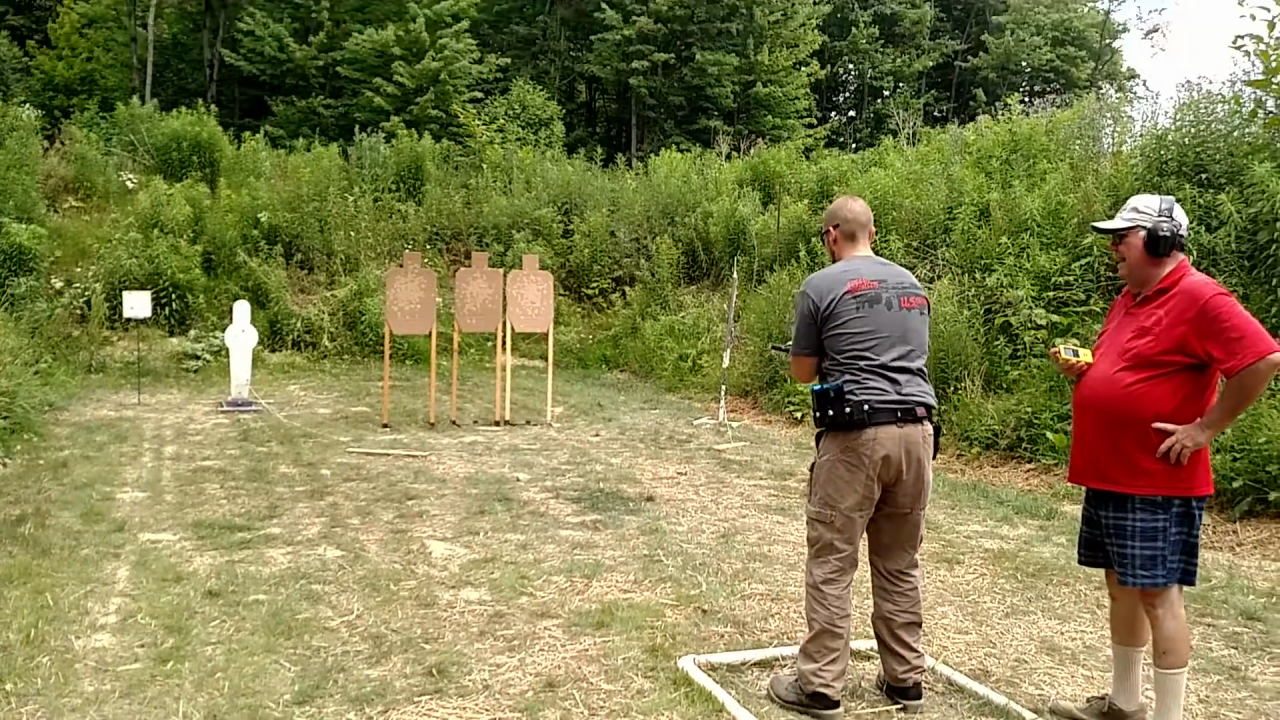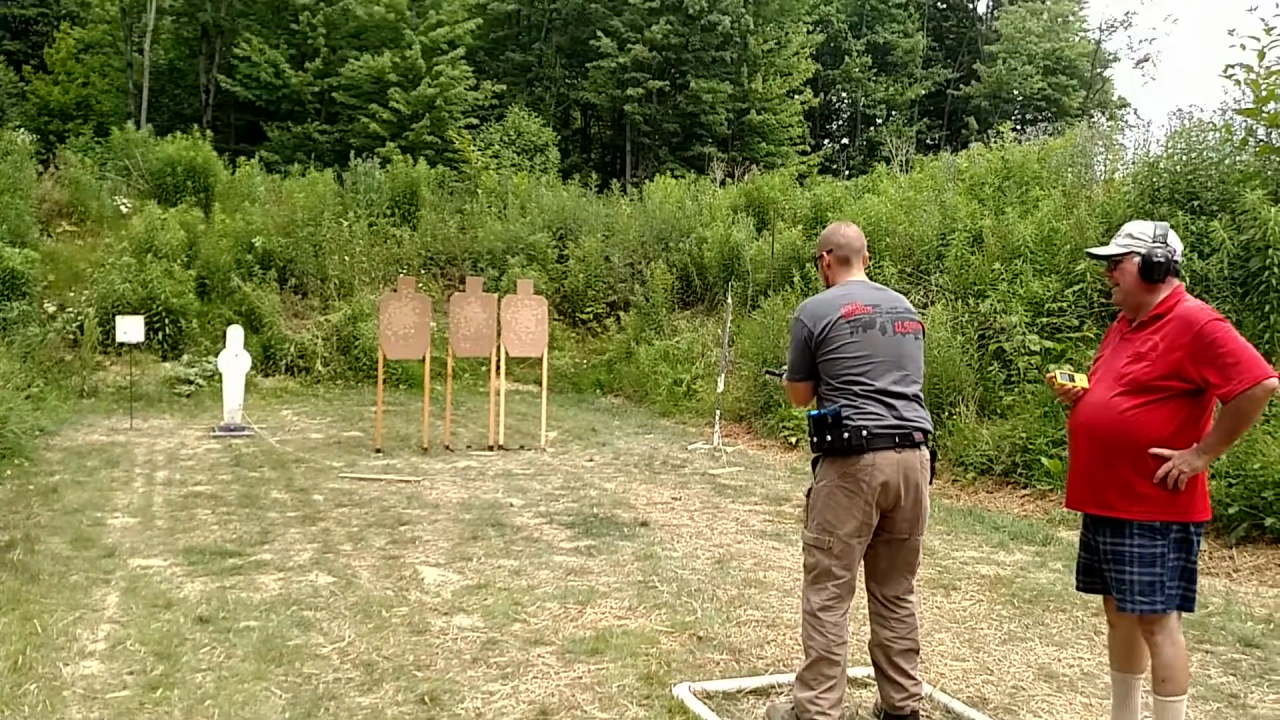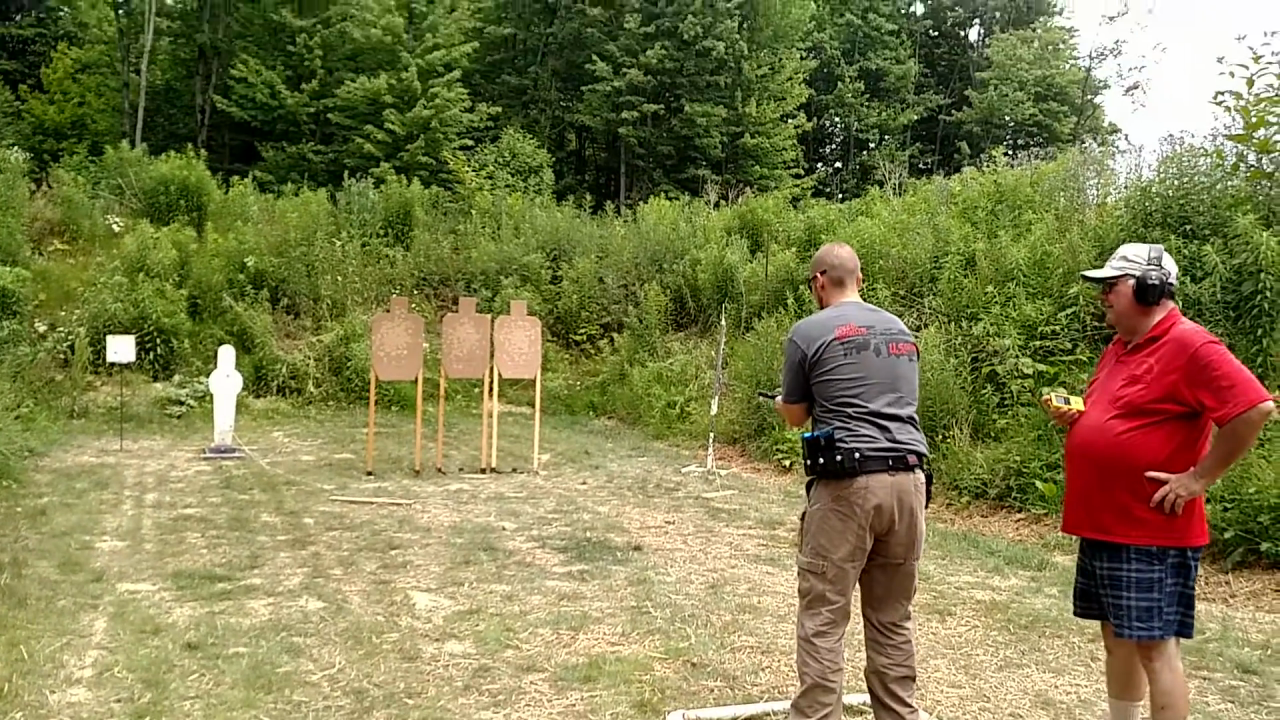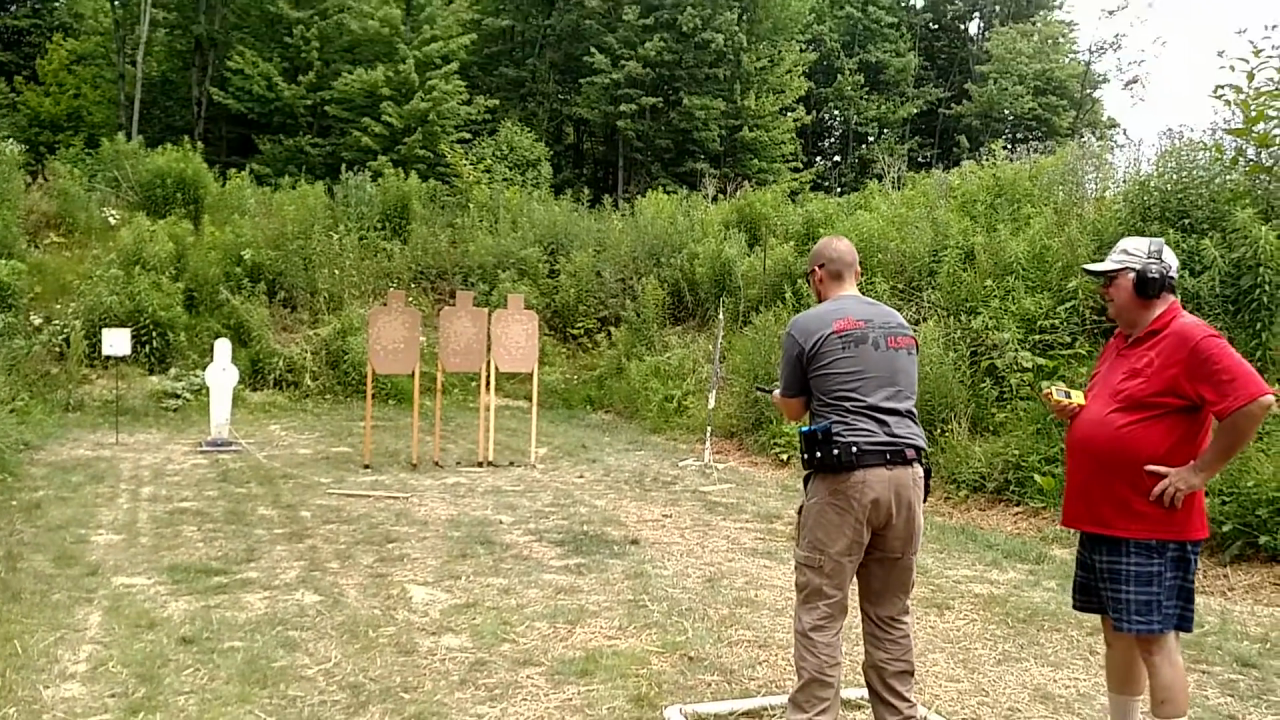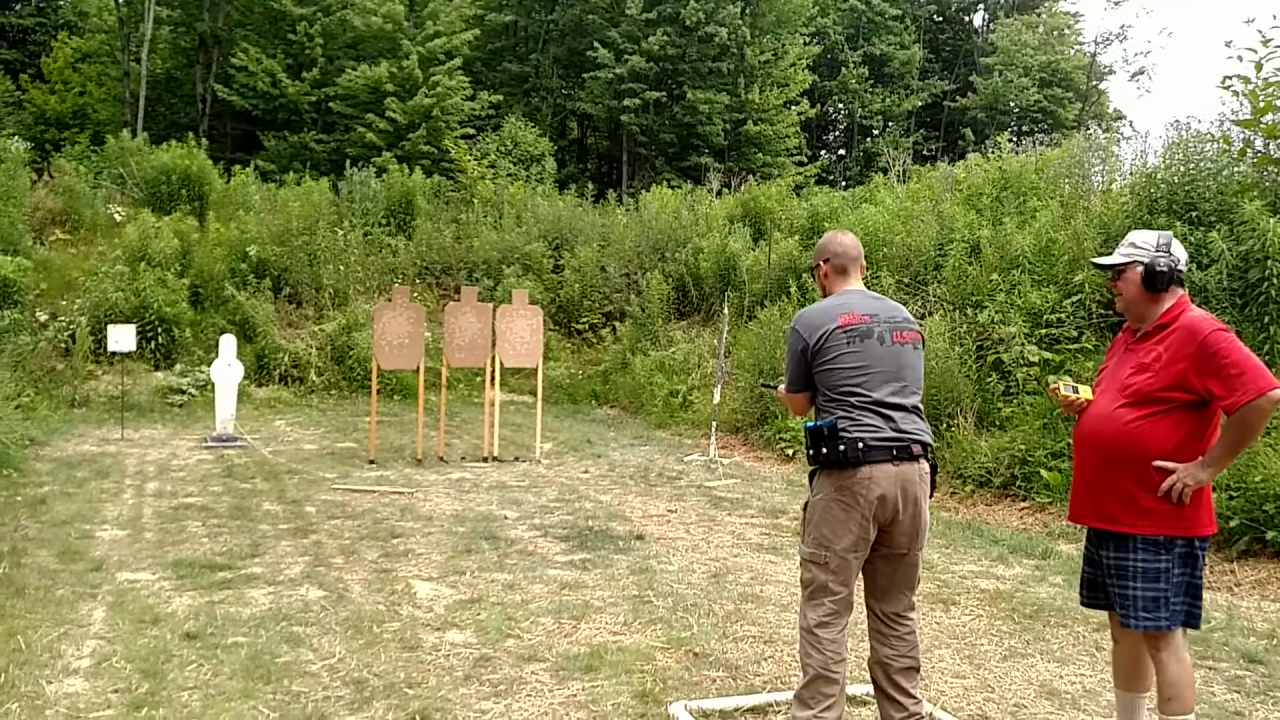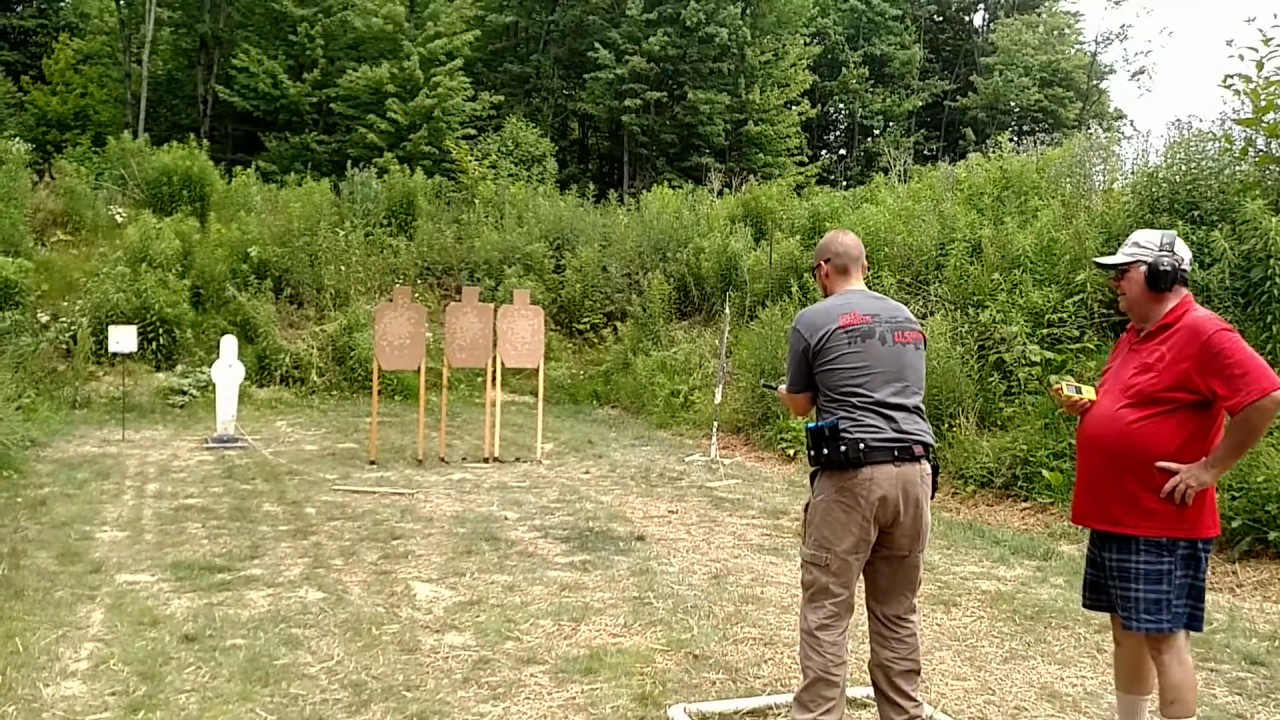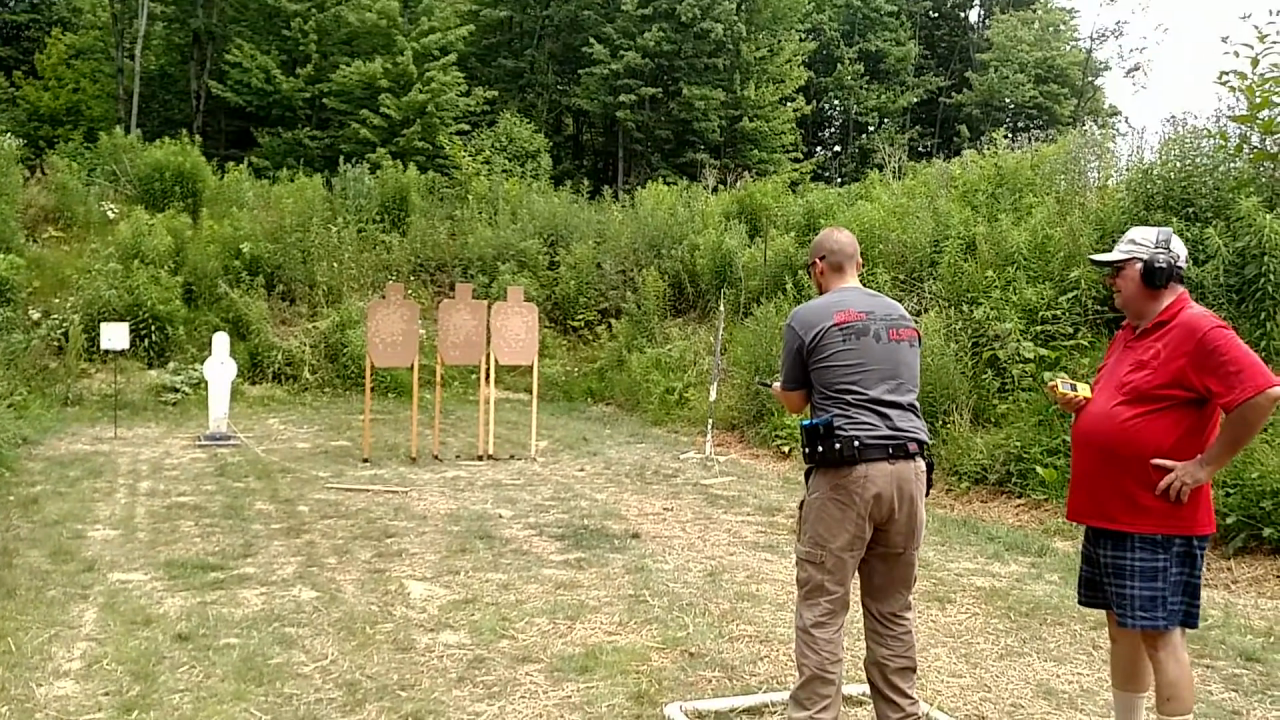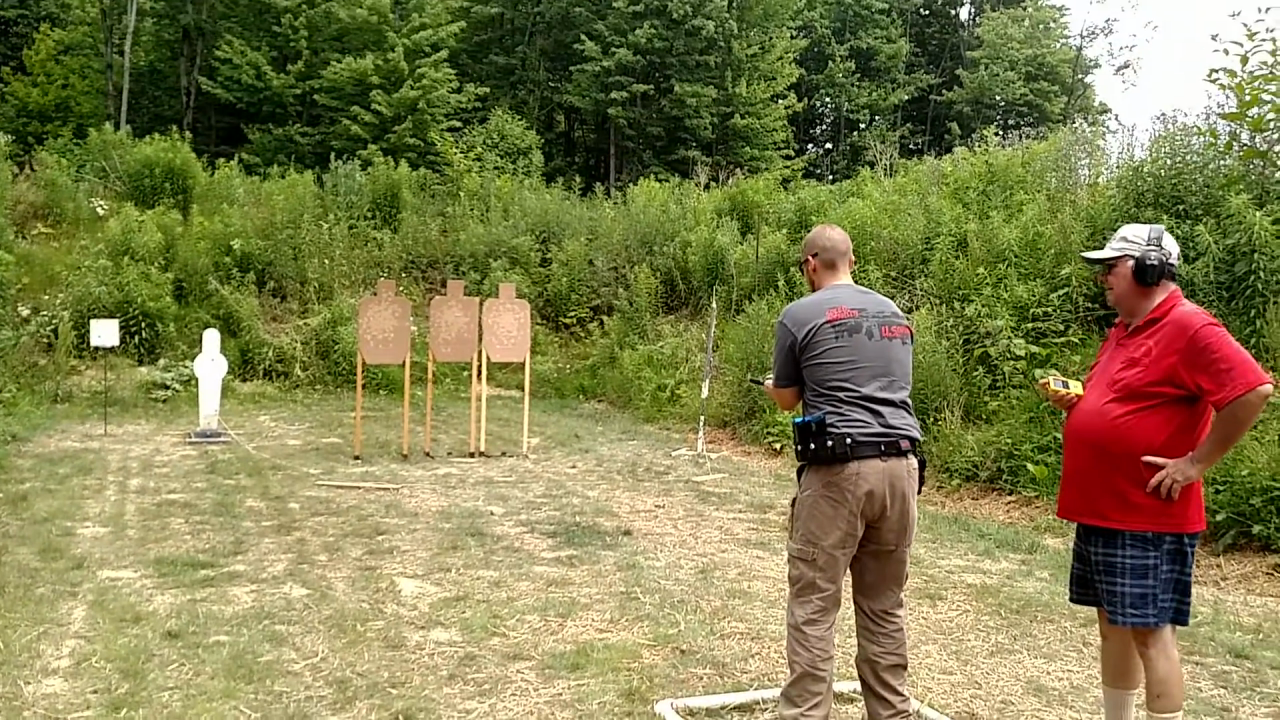
dt=0.1s
person 1, frame 1
left shoulder: (1198, 297)
right shoulder: (1128, 299)
left wrist: (1205, 429)
right wrist: (1082, 371)
left hip: (1156, 483)
right hip: (1109, 476)
left knee: (1158, 596)
right knee: (1121, 588)
person 1, frame 2
left shoulder: (1195, 323)
right shoulder: (1123, 326)
left wrist: (1202, 453)
right wrist: (1079, 397)
left hip: (1155, 510)
right hip: (1106, 503)
left knee: (1156, 621)
right knee: (1119, 614)
person 1, frame 3
left shoulder: (1189, 346)
right shoulder: (1119, 348)
left wrist: (1199, 478)
right wrist: (1074, 419)
left hip: (1151, 534)
right hip: (1103, 526)
left knee: (1154, 646)
right knee: (1117, 640)
person 1, frame 4
left shoulder: (1190, 339)
right shoulder: (1120, 342)
left wrist: (1199, 471)
right wrist: (1075, 413)
left hip: (1151, 528)
right hip: (1103, 520)
left knee: (1153, 640)
right knee: (1117, 634)
person 1, frame 5
left shoulder: (1199, 333)
right shoulder: (1129, 336)
left wrist: (1207, 466)
right wrist: (1083, 407)
left hip: (1159, 523)
right hip: (1110, 516)
left knee: (1162, 637)
right knee: (1123, 629)
person 1, frame 6
left shoulder: (1203, 333)
right shoulder: (1133, 336)
left wrist: (1210, 468)
right wrist: (1086, 407)
left hip: (1162, 525)
right hip: (1113, 518)
left knee: (1163, 638)
right knee: (1126, 632)
person 1, frame 7
left shoulder: (1198, 330)
right shoulder: (1129, 333)
left wrist: (1206, 465)
right wrist: (1082, 404)
left hip: (1157, 521)
right hip: (1108, 513)
left knee: (1160, 635)
right knee: (1122, 629)
person 1, frame 8
left shoulder: (1190, 328)
right shoulder: (1122, 330)
left elbow: (1254, 390)
left wrist: (1196, 462)
right wrist: (1074, 401)
left hip: (1148, 519)
right hip: (1100, 511)
left knee: (1150, 632)
right knee: (1113, 626)
person 2, frame 1
left shoulder: (820, 286)
right shoulder: (912, 284)
left elbow: (803, 371)
left wrist: (808, 355)
left hip: (858, 436)
right hip: (916, 432)
left knee: (832, 566)
right knee: (899, 565)
person 2, frame 2
left shoulder: (815, 311)
right shoulder: (907, 310)
left elbow: (799, 396)
left wrist: (790, 380)
left hip: (853, 462)
right hip: (912, 458)
left knee: (828, 593)
right knee: (897, 591)
person 2, frame 3
left shoulder: (809, 332)
right shoulder: (901, 331)
left elbow: (795, 417)
left wrist: (784, 403)
left hip: (849, 484)
right hip: (908, 480)
left knee: (823, 617)
right knee: (892, 617)
person 2, frame 4
left shoulder: (806, 326)
right shoulder: (899, 324)
left elbow: (792, 411)
left wrist: (781, 397)
left hip: (846, 479)
right hip: (906, 475)
left knee: (820, 611)
right knee: (890, 611)
person 2, frame 5
left shoulder: (811, 321)
right shoulder: (905, 318)
left elbow: (798, 405)
left wrist: (786, 391)
left hip: (852, 475)
right hip: (912, 470)
left knee: (826, 607)
right knee: (896, 607)
person 2, frame 6
left shoulder: (812, 321)
right shoulder: (907, 318)
left elbow: (799, 405)
left wrist: (786, 392)
left hip: (852, 476)
right hip: (913, 472)
left knee: (826, 609)
right knee: (897, 610)
person 2, frame 7
left shoulder: (807, 318)
right shoulder: (901, 316)
left elbow: (794, 403)
left wrist: (781, 389)
left hip: (847, 474)
right hip: (908, 469)
left knee: (821, 607)
right knee: (892, 607)
person 2, frame 8
left shoulder: (799, 315)
right shoulder: (894, 313)
left elbow: (786, 400)
left wrist: (773, 385)
left hip: (839, 471)
right hip: (900, 466)
left knee: (813, 604)
right knee: (884, 604)
